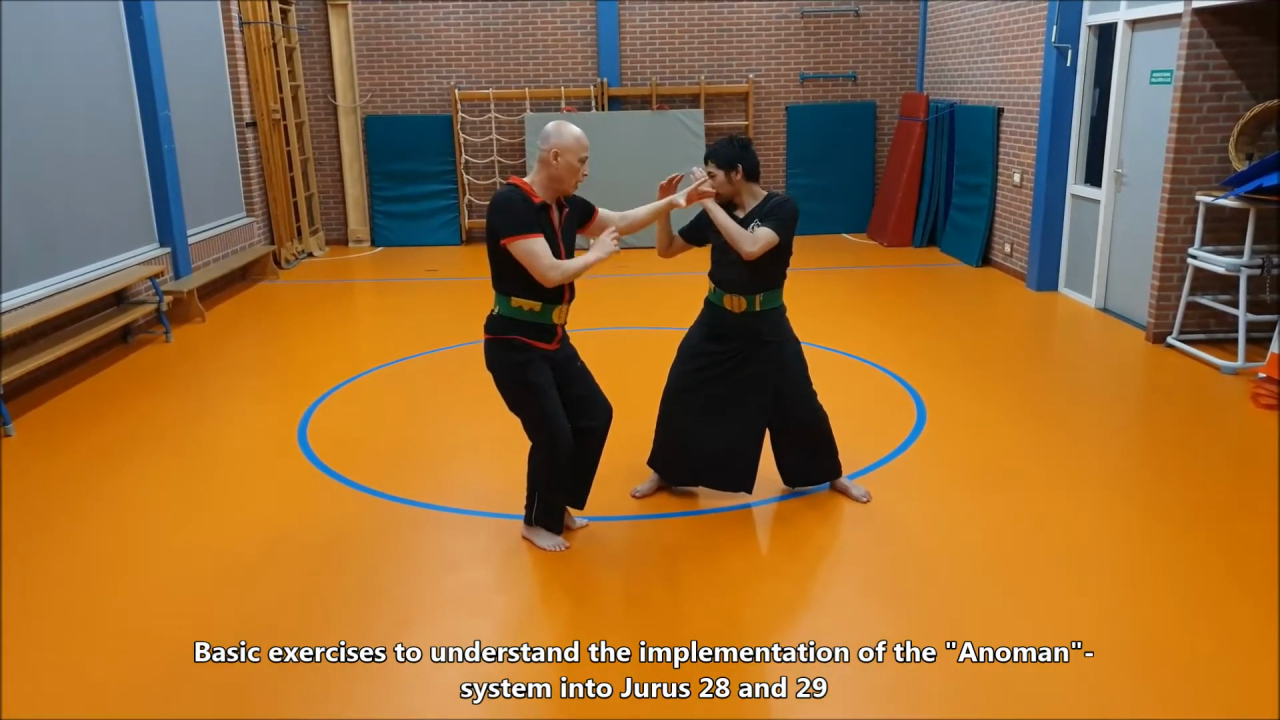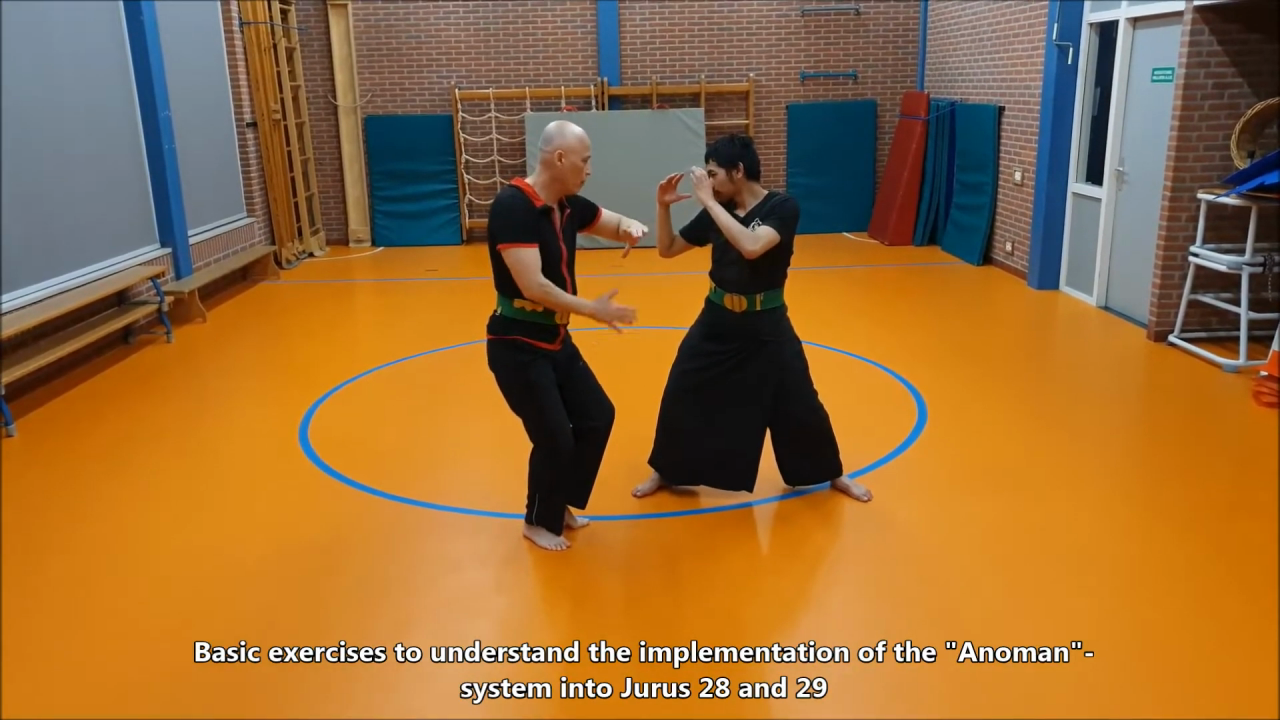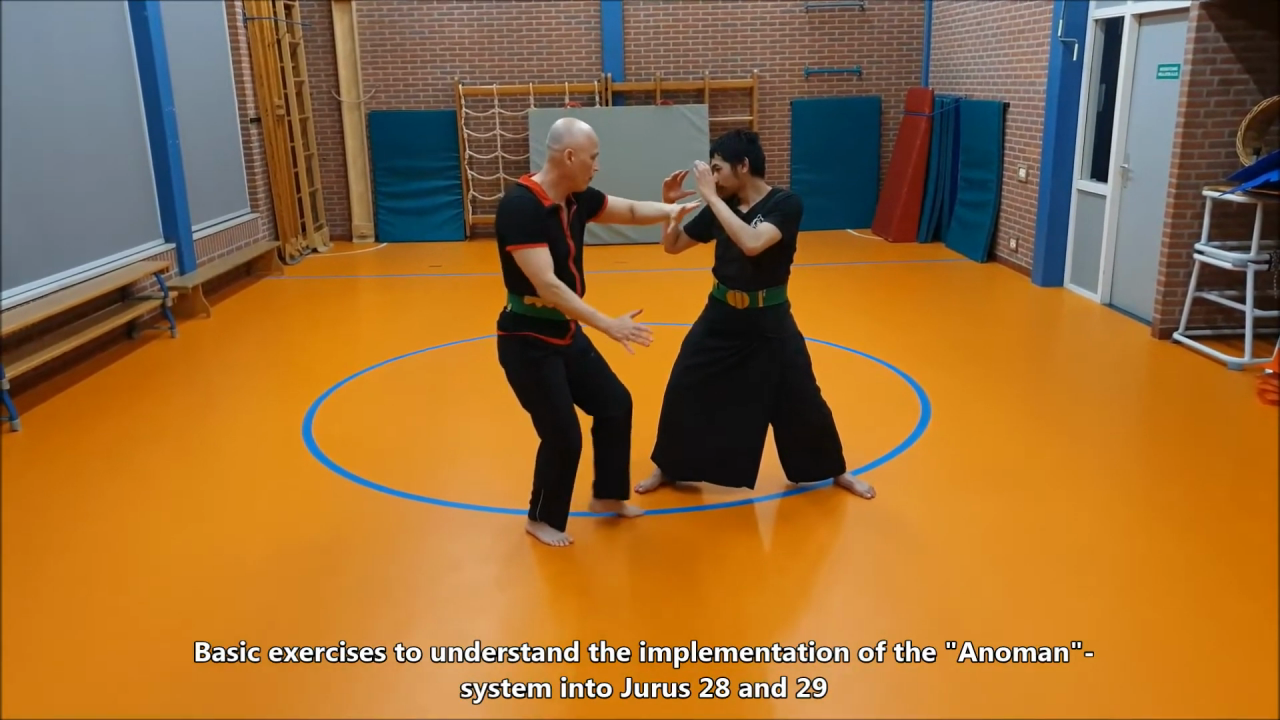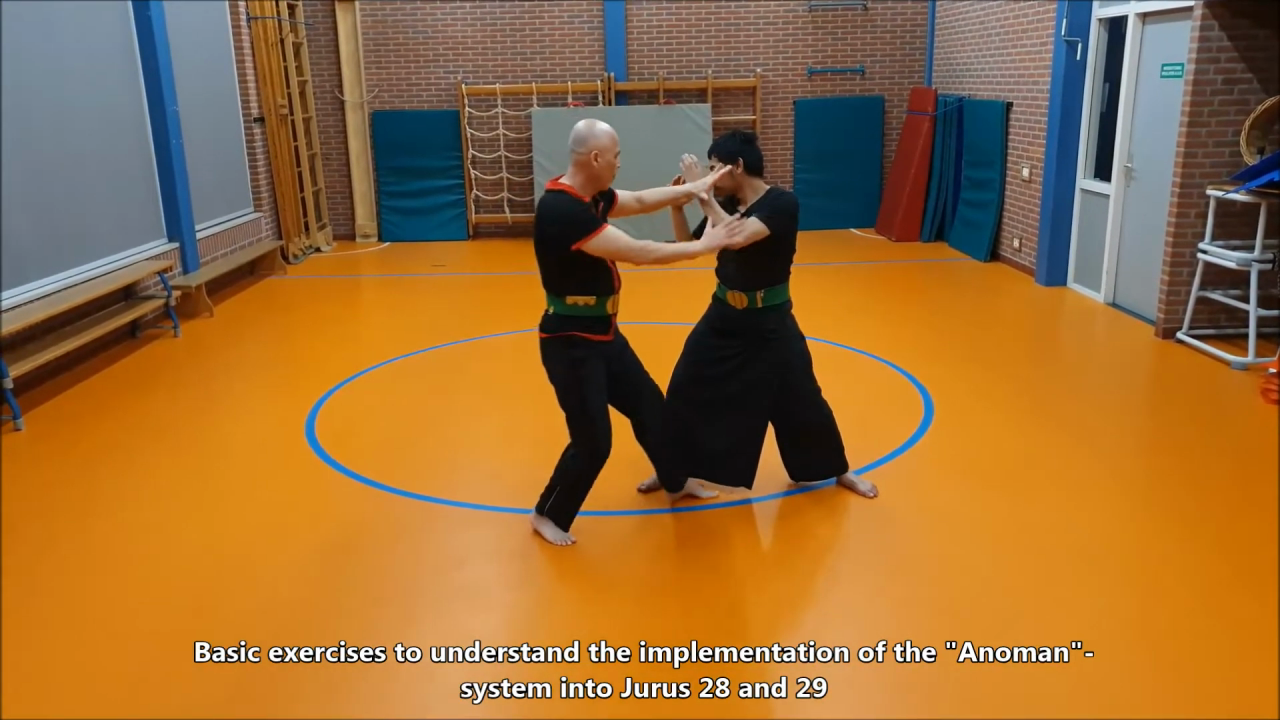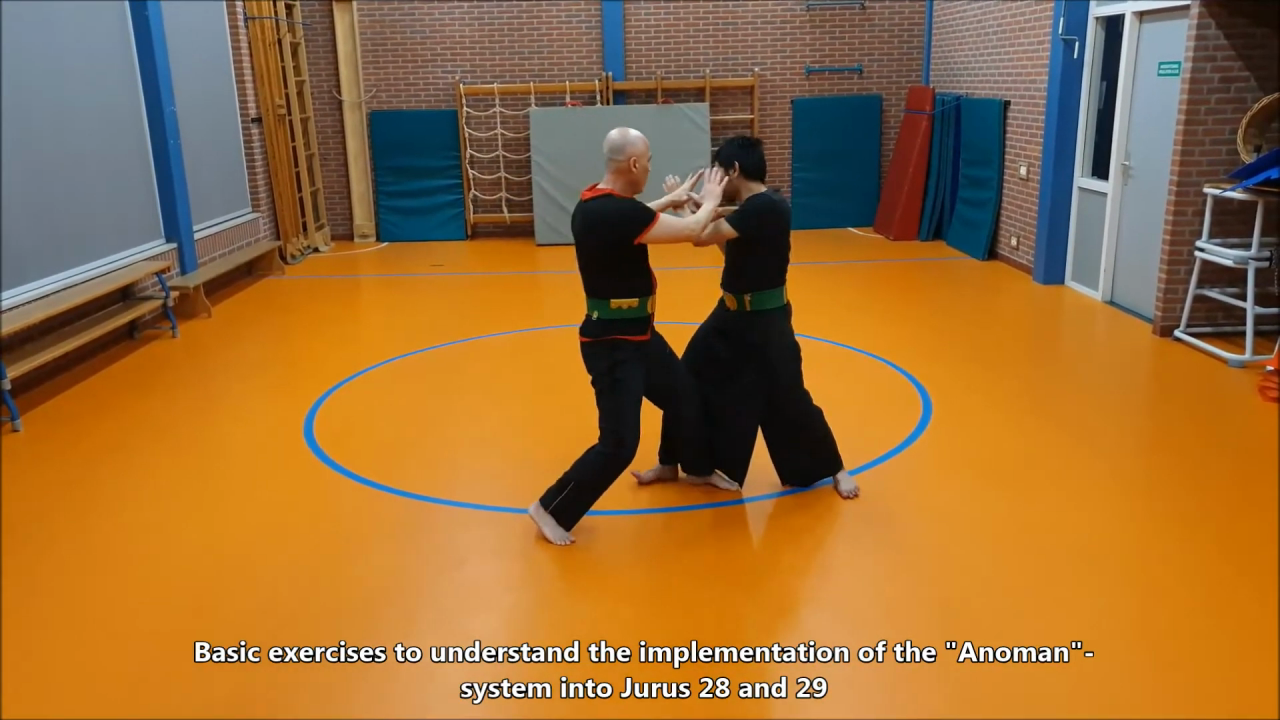
dt=0.5s
person 1, frame 1
left shoulder: (566, 204)
right shoulder: (509, 204)
left elbow: (620, 222)
right elbow: (548, 272)
left wrist: (670, 202)
right wrist: (595, 253)
left hip: (551, 337)
right hip: (514, 344)
left knee: (594, 416)
right knee: (553, 436)
left ankle: (559, 505)
right ankle: (538, 523)
person 1, frame 2
left shoulder: (568, 205)
right shoulder: (512, 207)
left elbow: (615, 224)
right elbow: (532, 286)
left wrist: (630, 228)
right wrist: (593, 309)
left hip: (555, 338)
right hip: (517, 344)
left knee: (597, 416)
right knee: (554, 438)
left ankle: (560, 505)
right ankle: (539, 521)
person 1, frame 3
left shoulder: (576, 198)
right shoulder: (520, 206)
left elbow: (631, 210)
right elbow: (547, 286)
left wrist: (670, 210)
right wrist: (609, 326)
left hip: (565, 332)
right hip: (528, 340)
left knee: (614, 404)
right knee: (562, 435)
left ankle: (608, 495)
right ankle: (543, 519)
person 1, frame 4
left shoulder: (589, 196)
right shoulder: (560, 210)
left elbow: (639, 201)
right elbow: (634, 252)
left wrist: (691, 189)
right wrist: (700, 247)
left hip: (602, 333)
right hip: (571, 341)
left knee: (649, 405)
right knee: (592, 439)
left ankle: (677, 482)
right ankle: (549, 515)
person 1, frame 5
left shoulder: (595, 204)
right shoulder: (616, 211)
right elbow: (690, 229)
left wrist: (674, 198)
right wrist: (711, 200)
left hip: (634, 334)
right hip: (613, 344)
left knee: (683, 396)
right knee: (618, 443)
left ankle: (698, 468)
right ankle: (551, 510)
person 2, frame 1
left shoulder: (781, 208)
right shoulder: (717, 211)
left elbow: (750, 248)
right elbow: (666, 249)
left wrist: (709, 203)
left hip: (765, 325)
right hip: (716, 322)
left knee: (799, 406)
right knee: (679, 398)
left ankle: (832, 475)
right ankle: (664, 473)
person 2, frame 2
left shoulder: (782, 207)
right shoulder: (718, 211)
left elbow: (751, 246)
right elbow: (667, 249)
left wrist: (708, 200)
right wrist: (663, 206)
left hip: (766, 325)
right hip: (716, 321)
left knee: (799, 405)
right knee: (680, 398)
left ankle: (833, 474)
right ankle: (665, 472)
person 2, frame 3
left shoulder: (786, 204)
right shoulder: (721, 206)
left elbow: (752, 243)
right elbow: (672, 245)
left wrist: (711, 196)
right wrist: (670, 203)
left hip: (769, 320)
right hip: (721, 316)
left knee: (802, 400)
right knee: (684, 392)
left ankle: (837, 471)
right ankle: (667, 469)
person 2, frame 4
left shoulder: (782, 203)
right shoulder: (727, 206)
left elbow: (737, 238)
left wrist: (701, 191)
right wrist: (677, 206)
left hip: (770, 320)
right hip: (723, 315)
left knee: (801, 400)
right knee: (684, 390)
left ankle: (839, 470)
right ankle: (670, 468)
person 2, frame 5
left shoulder: (767, 206)
right shoulder: (754, 206)
left elbow: (703, 236)
right wrist: (706, 208)
left hip: (764, 321)
right hip: (733, 314)
left knee: (788, 402)
left ankle: (834, 469)
right ankle: (669, 464)
